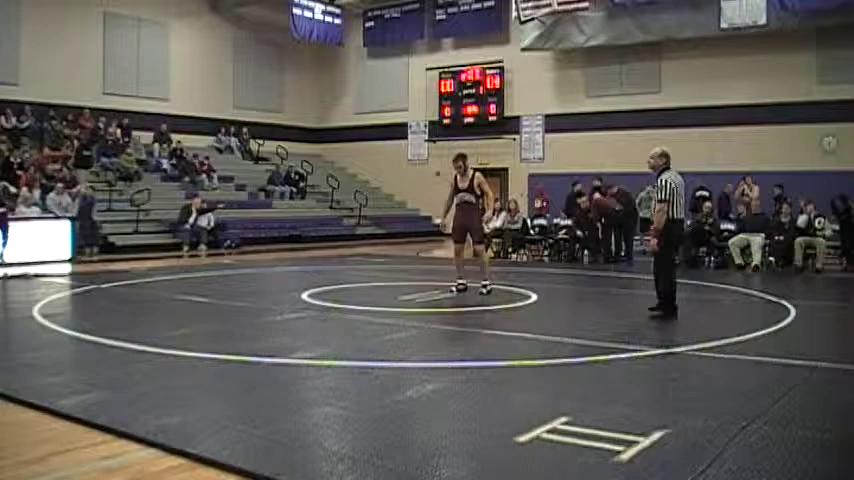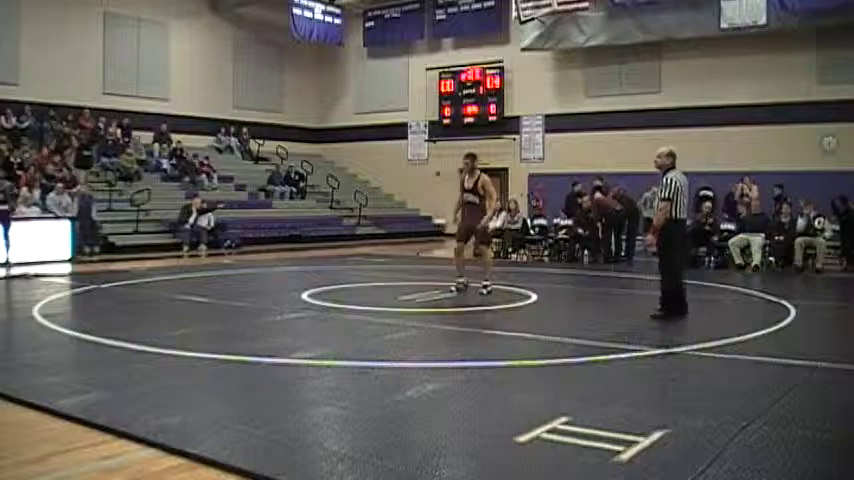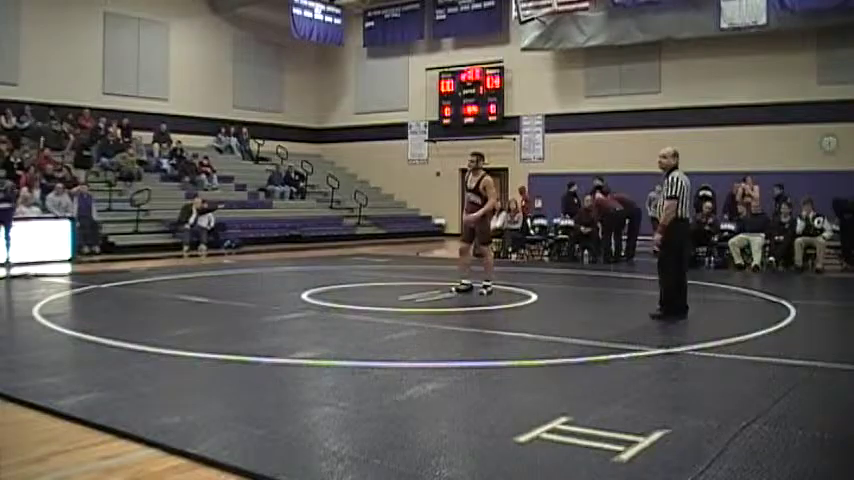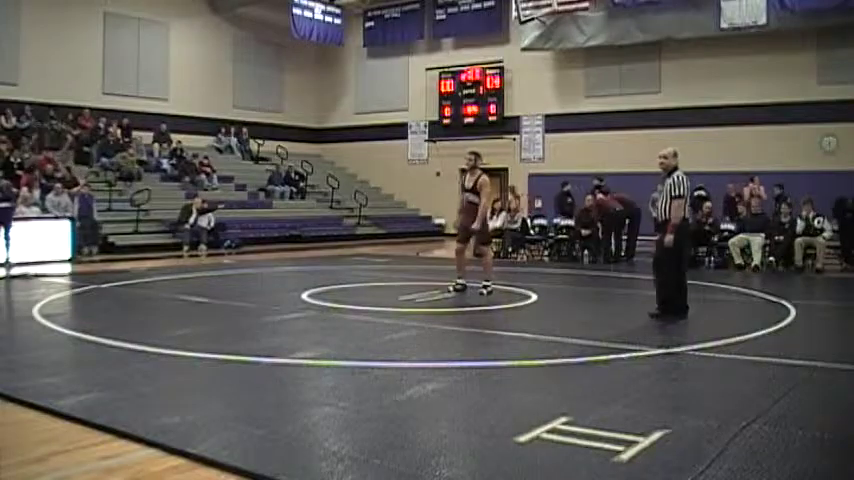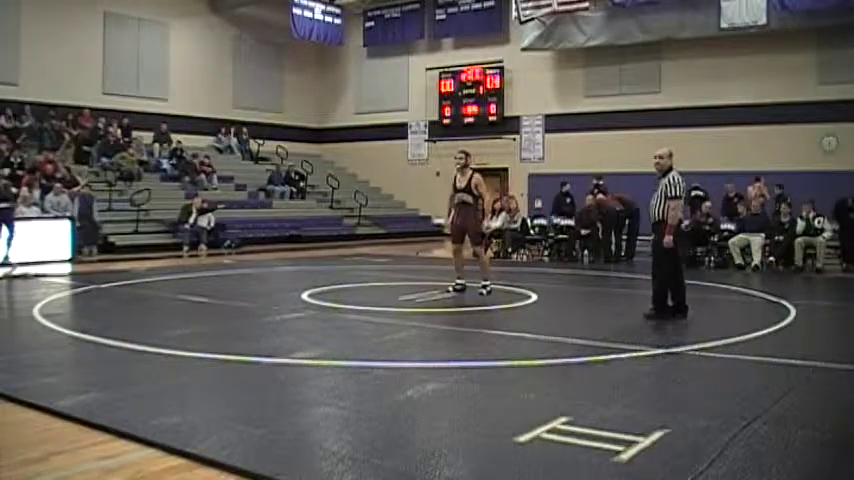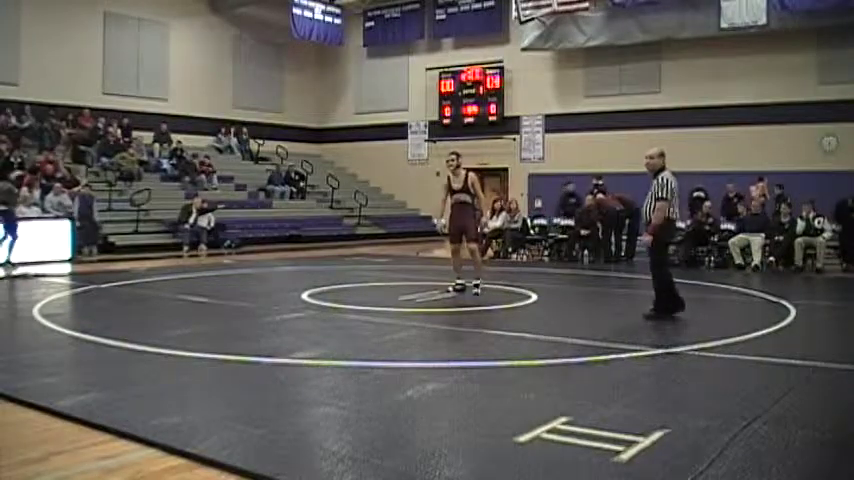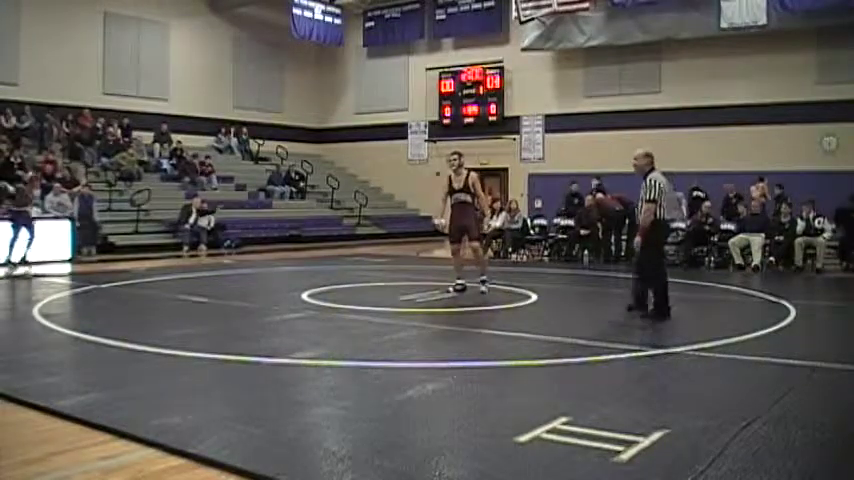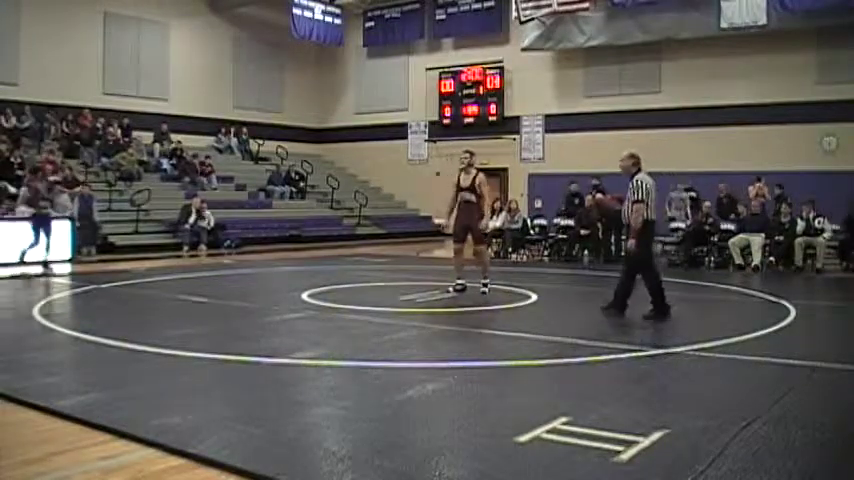
dt=0.3s
person 1, frame 1
left shoulder: (664, 180)
right shoulder: (675, 176)
left elbow: (661, 210)
left wrist: (655, 235)
right wrist: (655, 228)
left hip: (668, 228)
right hip: (676, 225)
left knee: (664, 268)
right knee: (664, 266)
left ankle: (667, 309)
right ankle: (665, 303)
person 1, frame 2
left shoulder: (669, 178)
right shoulder: (680, 176)
left elbow: (663, 209)
left wrist: (653, 232)
left hip: (670, 228)
right hip: (680, 226)
left knee: (668, 269)
right knee: (675, 269)
left ankle: (669, 309)
right ankle: (679, 306)
person 1, frame 3
left shoulder: (673, 177)
right shoulder: (679, 177)
left elbow: (670, 208)
left wrist: (659, 231)
left hip: (673, 228)
right hip: (681, 228)
left knee: (666, 269)
right knee: (679, 269)
left ankle: (668, 309)
right ankle: (680, 308)
person 1, frame 4
left shoulder: (677, 178)
right shoulder: (670, 178)
left elbow: (678, 207)
left wrist: (670, 232)
left hip: (674, 230)
right hip: (676, 230)
left knee: (662, 267)
right knee: (677, 270)
left ankle: (666, 308)
right ankle: (679, 308)
person 1, frame 5
left shoulder: (672, 179)
right shoulder: (664, 179)
left elbow: (674, 208)
left wrist: (669, 233)
left hip: (666, 229)
right hip: (663, 229)
left knee: (660, 269)
right knee: (673, 270)
left ankle: (661, 309)
right ankle: (679, 307)
person 1, frame 6
left shoulder: (663, 179)
right shoulder: (660, 178)
left elbow: (661, 209)
left wrist: (649, 232)
left hip: (659, 229)
right hip: (659, 228)
left knee: (659, 269)
right knee: (661, 268)
left ankle: (662, 308)
right ankle: (674, 302)
person 1, frame 7
left shoulder: (651, 180)
right shoulder: (654, 178)
left elbow: (649, 210)
left wrist: (640, 234)
left hip: (653, 229)
right hip: (654, 228)
left knee: (654, 270)
right knee: (642, 266)
left ankle: (661, 309)
right ankle: (640, 302)
person 1, frame 8
left shoulder: (638, 181)
right shoulder: (641, 179)
left elbow: (638, 211)
left wrist: (633, 237)
left hip: (640, 230)
right hip: (641, 229)
left knee: (648, 270)
right knee: (629, 268)
left ankle: (661, 308)
right ankle: (618, 303)
person 2, frame 1
left shoulder: (477, 177)
right shoulder: (455, 178)
left elbow: (489, 195)
right elbow: (450, 199)
left wrist: (489, 211)
right wrist: (443, 216)
left hip: (474, 216)
right hip: (459, 216)
left knee: (479, 249)
right knee: (457, 249)
left ankle: (486, 283)
right ankle: (461, 282)
person 2, frame 2
left shoulder: (483, 179)
right shoulder: (463, 177)
left elbow: (493, 197)
left wrist: (488, 216)
right wrist: (455, 213)
left hip: (479, 217)
right hip: (465, 216)
left knee: (483, 249)
right knee: (458, 248)
left ankle: (487, 283)
right ankle: (461, 280)
person 2, frame 3
left shoulder: (486, 180)
right shoulder: (468, 175)
left elbow: (492, 201)
left wrist: (477, 215)
right wrist: (465, 212)
left hip: (481, 218)
right hip: (469, 217)
left knee: (484, 250)
right knee: (463, 249)
left ankle: (488, 284)
right ankle: (466, 282)
person 2, frame 4
left shoulder: (483, 179)
right shoulder: (465, 176)
left elbow: (485, 202)
left wrist: (478, 221)
right wrist: (459, 216)
left hip: (478, 218)
right hip: (466, 218)
left knee: (484, 250)
right knee: (459, 249)
left ankle: (488, 284)
right ankle: (461, 282)
person 2, frame 5
left shoulder: (476, 178)
right shoulder: (455, 178)
left elbow: (485, 198)
right elbow: (451, 199)
right wrist: (447, 218)
left hip: (472, 216)
right hip: (458, 217)
left knee: (478, 250)
right knee: (456, 249)
left ankle: (486, 283)
right ankle: (460, 282)
person 2, frame 6
left shoulder: (470, 176)
right shoulder: (447, 180)
left elbow: (480, 196)
right elbow: (444, 200)
left wrist: (485, 215)
right wrist: (440, 219)
left hip: (469, 214)
right hip: (454, 216)
left knee: (473, 248)
right knee: (454, 249)
left ankle: (477, 281)
right ankle: (459, 282)
person 2, frame 7
left shoulder: (472, 176)
right shoulder: (449, 179)
left elbow: (481, 197)
right elbow: (444, 199)
left wrist: (487, 215)
right wrist: (440, 217)
left hip: (470, 214)
right hip: (455, 216)
left knee: (476, 246)
right knee: (455, 249)
left ankle: (483, 277)
right ankle: (460, 282)
person 2, frame 8
left shoulder: (480, 177)
right shoulder: (458, 177)
left elbow: (486, 199)
right elbow: (453, 199)
left wrist: (485, 218)
right wrist: (448, 218)
left hip: (476, 216)
right hip: (461, 215)
left knee: (480, 249)
right knee: (457, 249)
left ankle: (485, 281)
right ankle: (460, 282)
